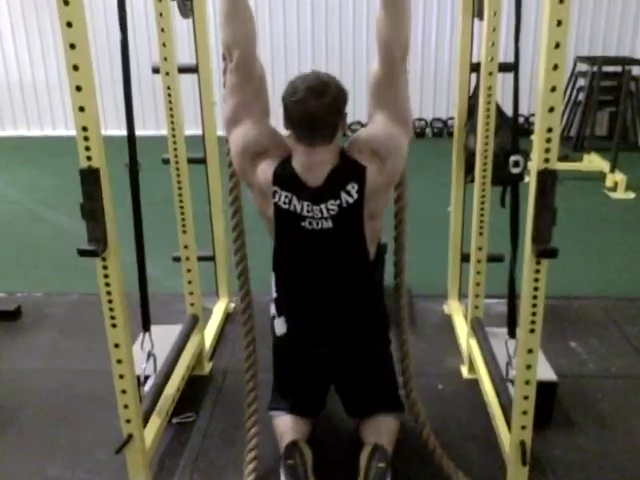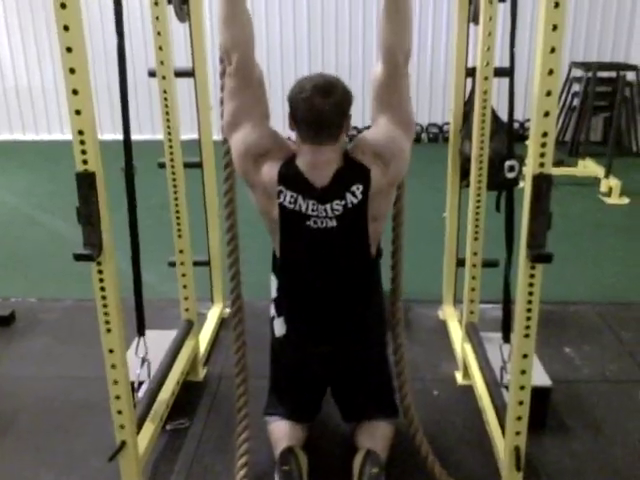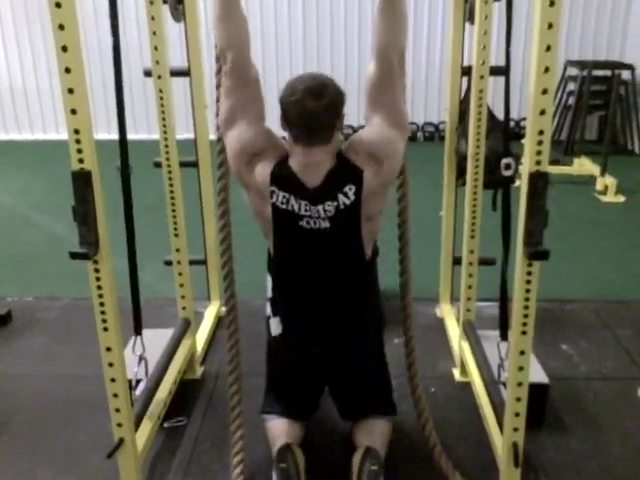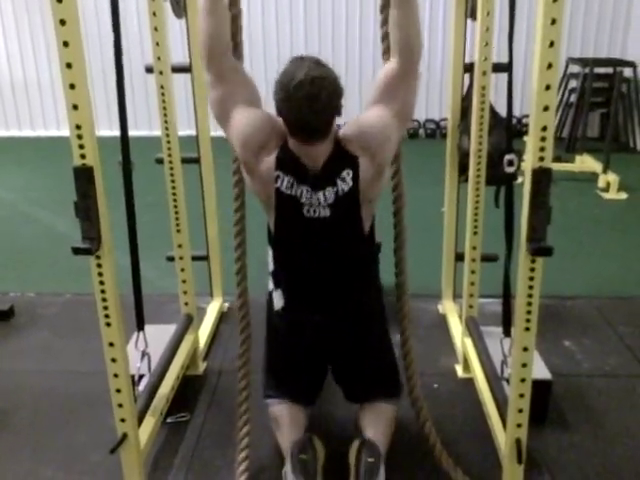
dt=0.3s
person 1, frame 1
left shoulder: (263, 170)
right shoulder: (373, 169)
left elbow: (240, 60)
right elbow: (392, 60)
left hip: (295, 330)
right hip: (362, 331)
left knee: (290, 407)
right knee: (380, 408)
person 1, frame 2
left shoulder: (265, 172)
right shoulder: (377, 170)
left elbow: (238, 62)
right elbow: (395, 63)
left hip: (294, 332)
right hip: (360, 333)
left knee: (285, 413)
right knee: (376, 414)
person 1, frame 3
left shoulder: (259, 170)
right shoulder: (370, 169)
left elbow: (235, 63)
right elbow: (389, 64)
left hip: (291, 331)
right hip: (357, 330)
left knee: (283, 409)
right knee: (373, 410)
person 1, frame 4
left shoulder: (260, 154)
right shoulder: (367, 152)
left elbow: (217, 61)
right elbow: (406, 61)
left hip: (292, 309)
right hip: (359, 308)
left knee: (284, 396)
right knee: (379, 394)
